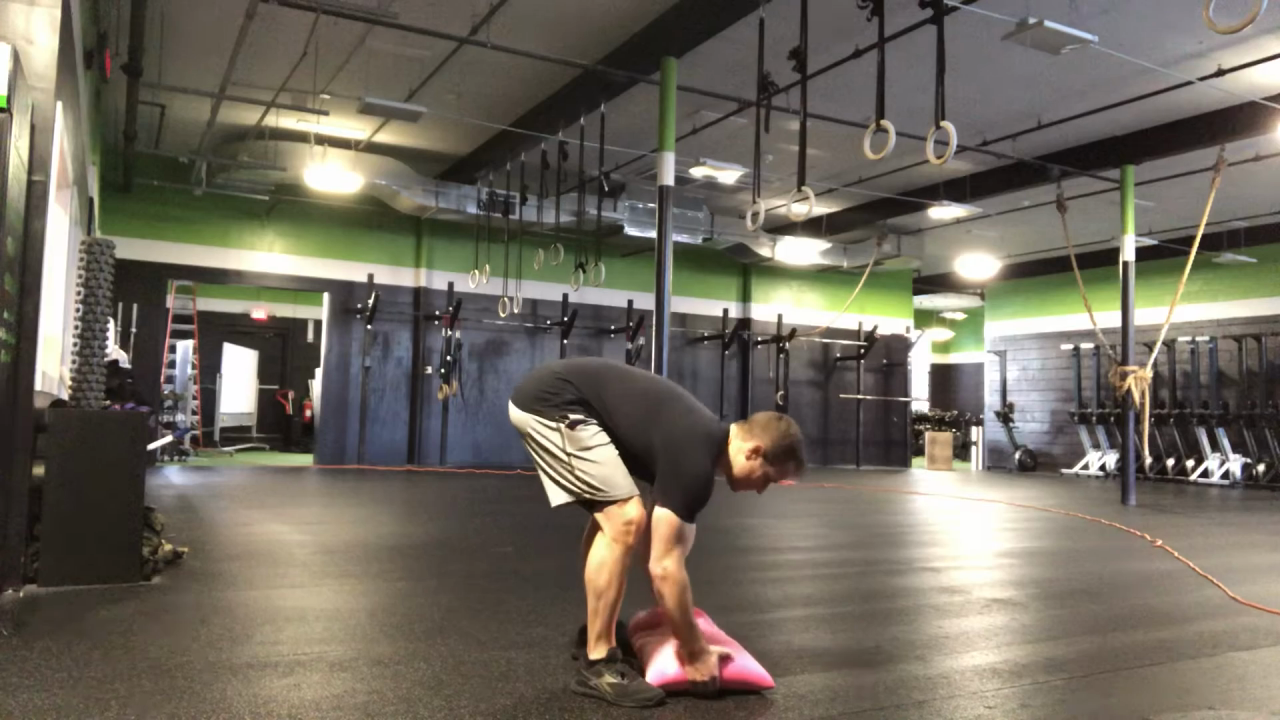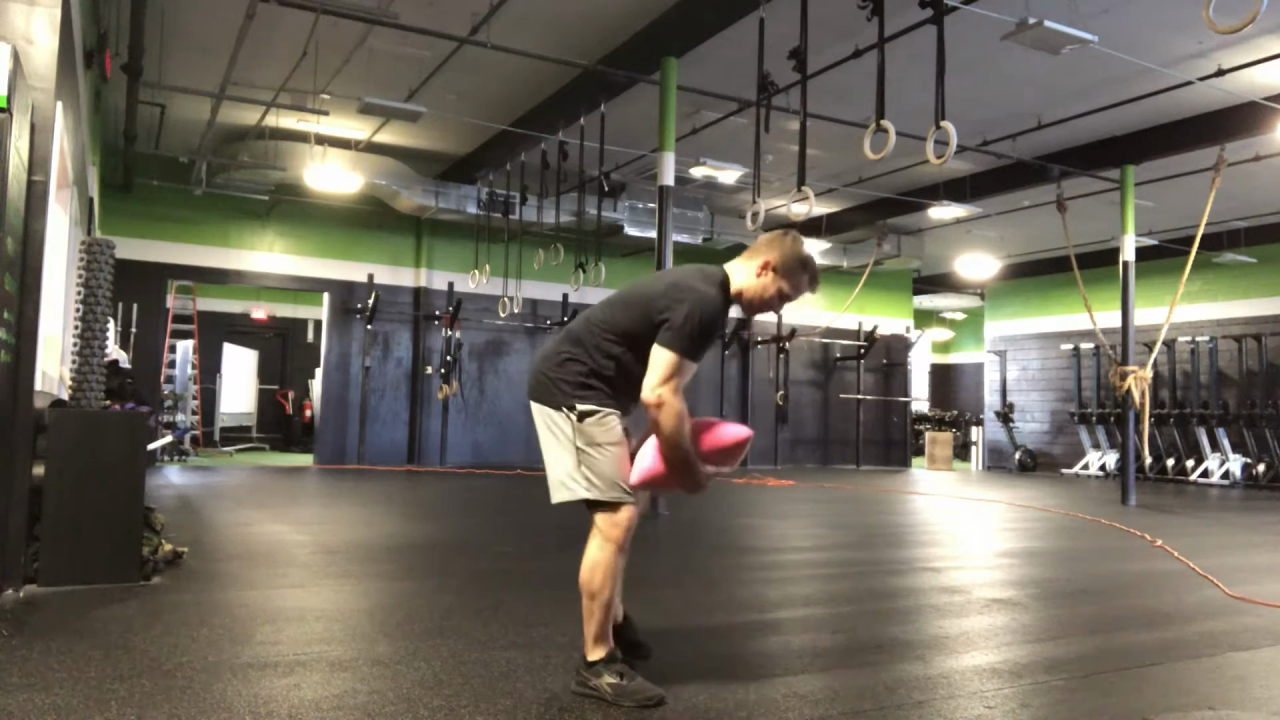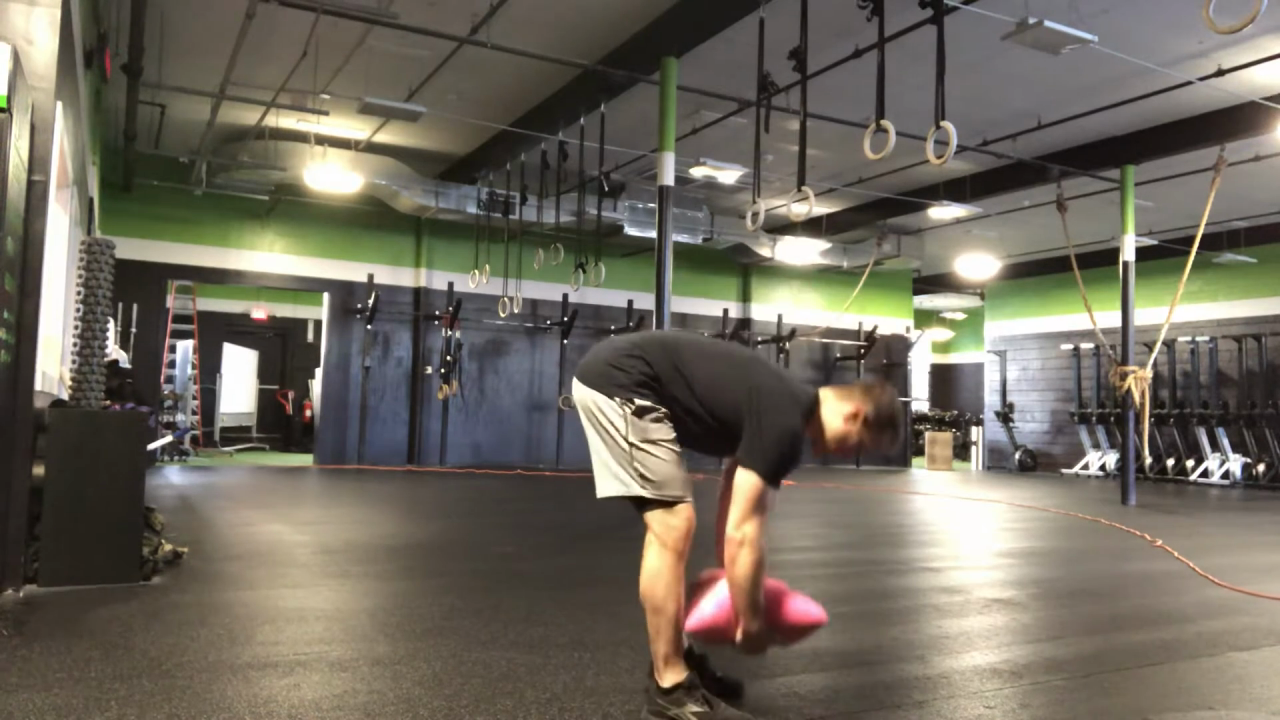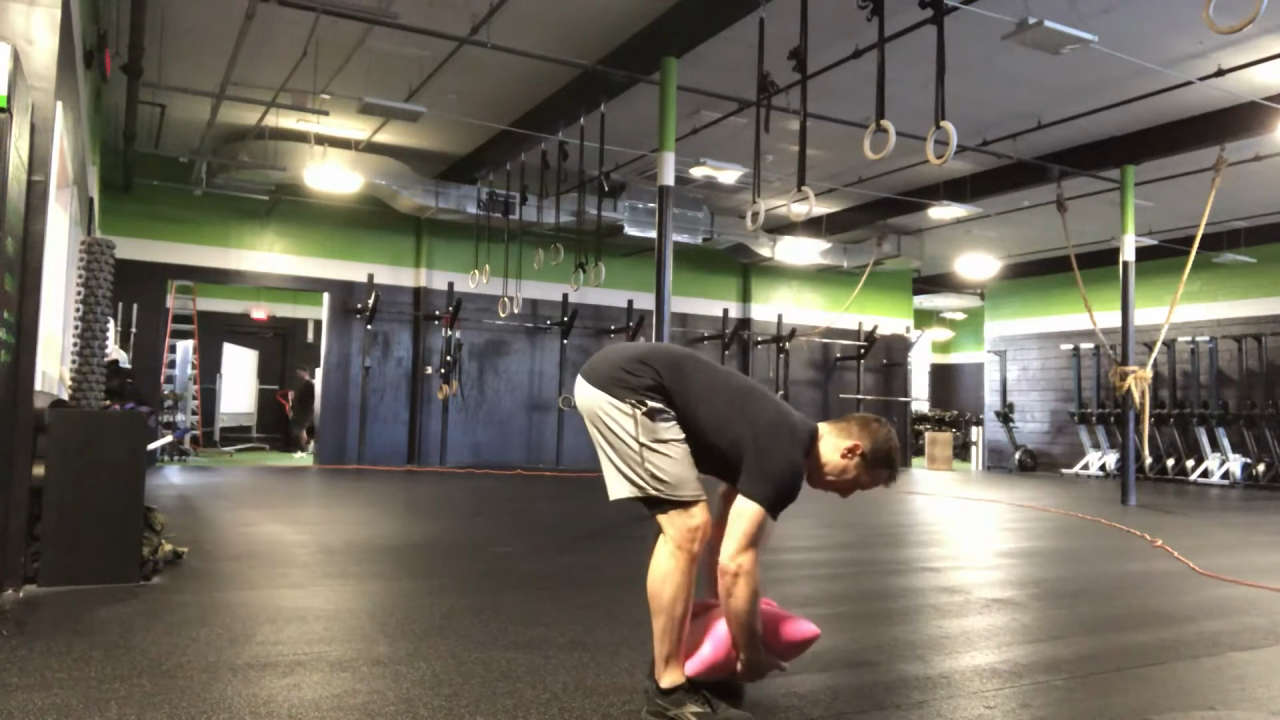
dt=1s
person 1, frame 1
left shoulder: (707, 438)
right shoulder: (695, 459)
left elbow: (658, 539)
right elbow: (664, 566)
left wrist: (666, 617)
right wrist: (696, 654)
left hip: (543, 395)
right hip: (551, 403)
left knee: (610, 515)
right knee: (624, 520)
left ankle: (597, 632)
right ankle: (598, 664)
person 1, frame 2
left shoulder: (706, 295)
right shoulder: (701, 302)
left elbow: (665, 386)
right elbow: (658, 396)
left wrist: (680, 455)
right wrist: (690, 470)
left hip: (584, 388)
right hip: (572, 390)
left knee: (628, 502)
right knee: (616, 516)
left ankle: (611, 622)
right ankle: (597, 664)
person 1, frame 3
left shoulder: (785, 406)
right shoulder: (785, 421)
left elbow: (733, 516)
right elbow: (743, 532)
left wrist: (729, 579)
right wrist: (751, 622)
left hip: (611, 377)
right hip: (619, 381)
left knee: (668, 529)
right knee: (672, 527)
left ankle: (675, 658)
person 1, frame 4
left shoulder: (783, 438)
right shoulder: (785, 458)
left elbow: (724, 540)
right elbow: (735, 562)
left wrist: (722, 617)
right wrist: (752, 655)
left hip: (611, 377)
right hip: (623, 386)
left knee: (683, 529)
right knee: (687, 531)
left ankle: (671, 662)
